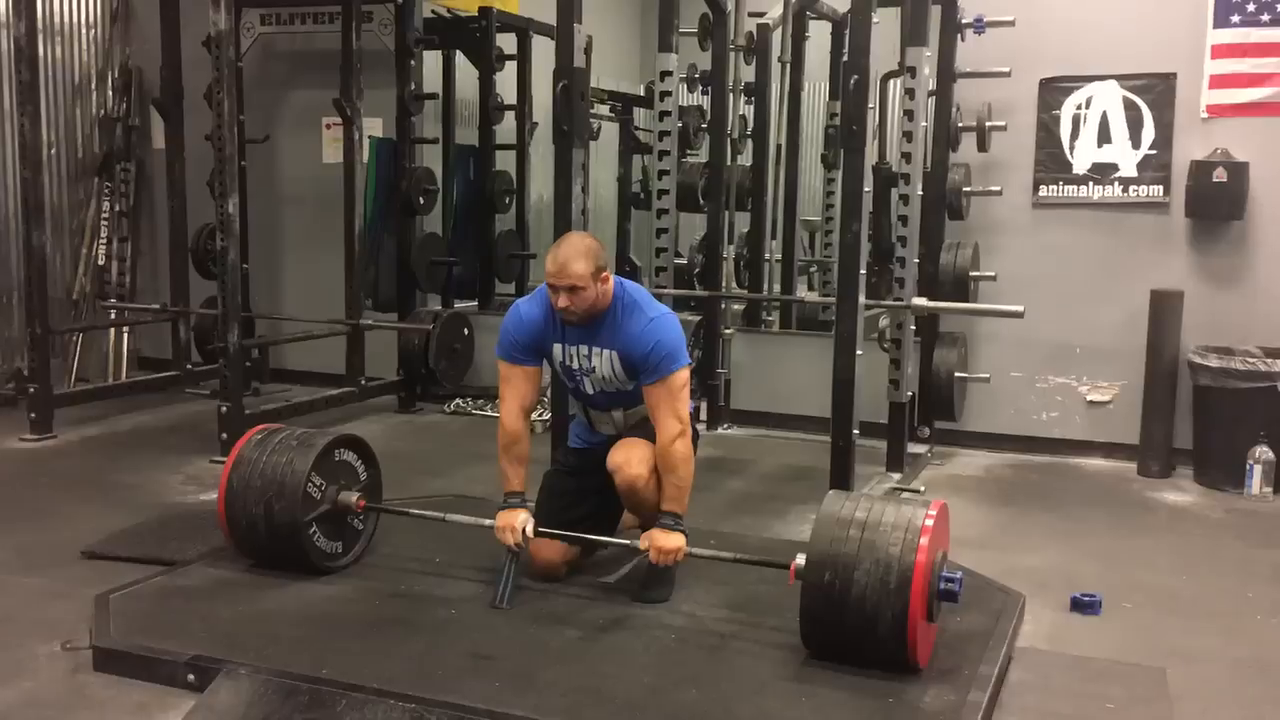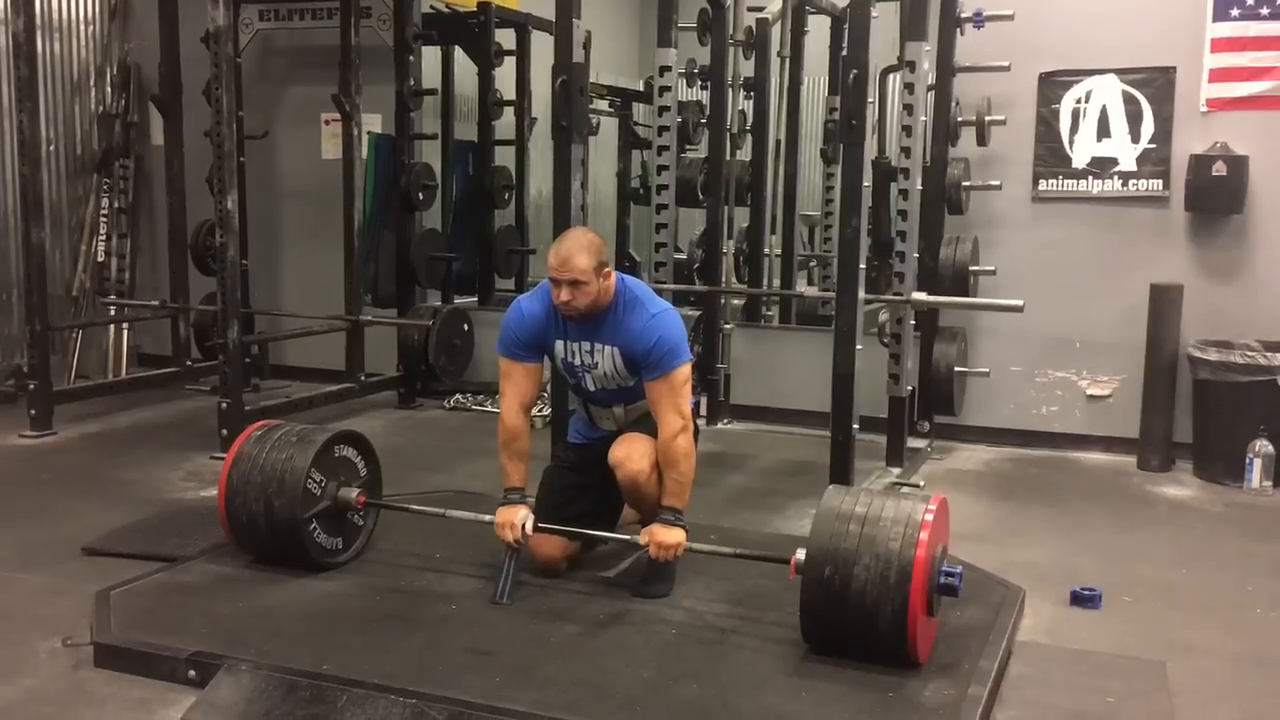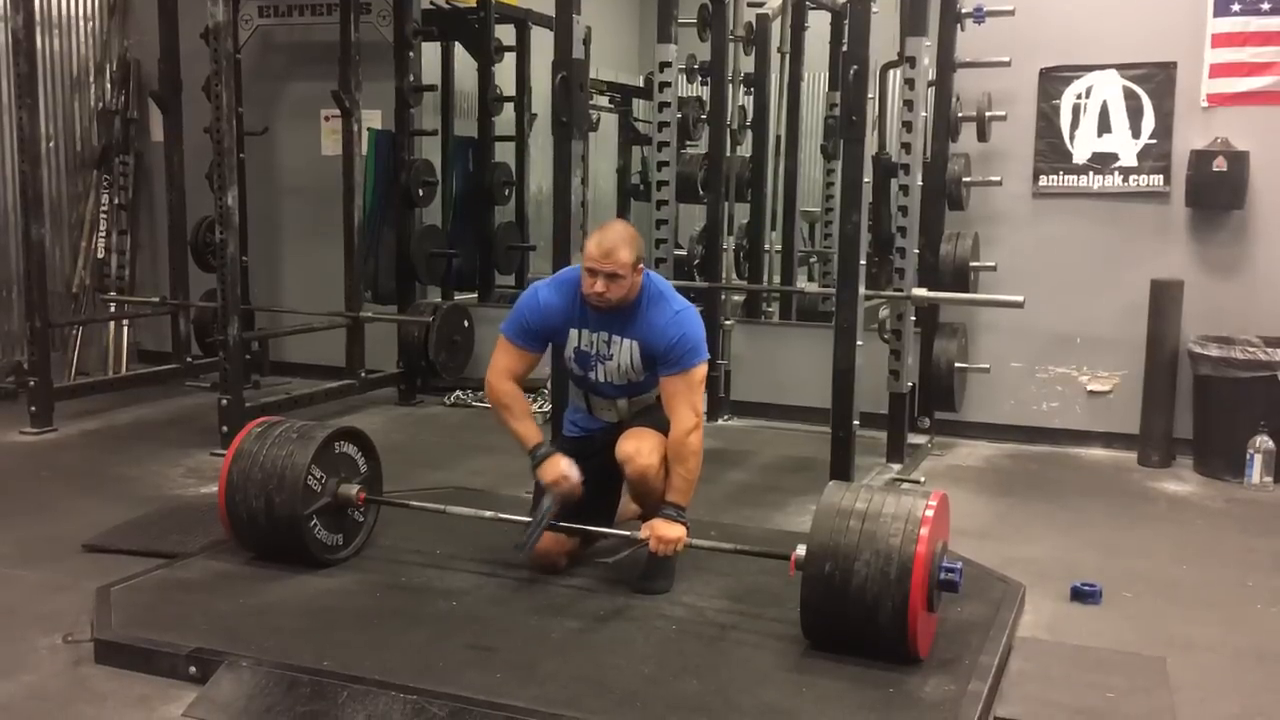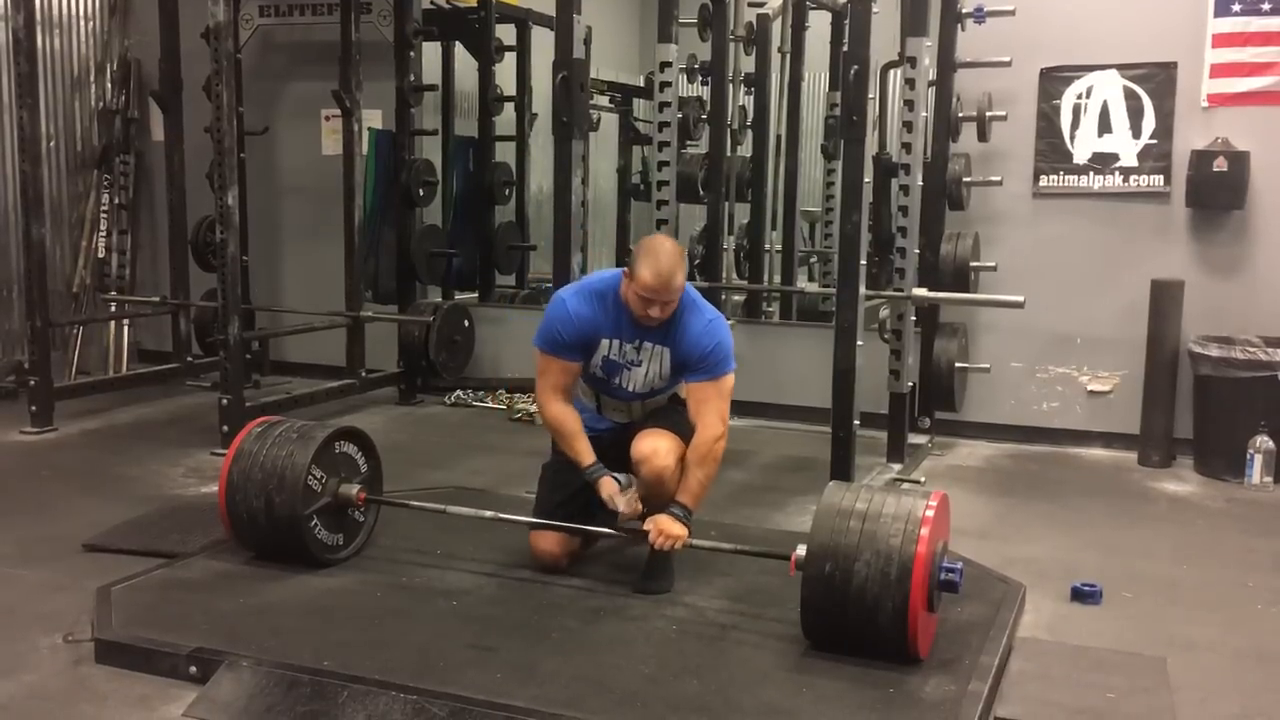
dt=0.5s
person 1, frame 1
left shoulder: (652, 325)
right shoulder: (526, 318)
left elbow: (674, 427)
right elbow: (514, 411)
left wrist: (671, 522)
right wrist: (514, 500)
left hip: (653, 426)
right hip: (590, 434)
left knee: (628, 468)
right knee: (547, 562)
left ankle: (661, 549)
right ankle: (616, 517)
person 1, frame 2
left shoulder: (653, 322)
right shoulder: (527, 314)
left elbow: (676, 424)
right elbow: (514, 408)
left wrist: (671, 517)
right wrist: (513, 497)
left hip: (653, 420)
right hip: (591, 429)
left knee: (629, 463)
right knee: (547, 556)
left ankle: (653, 521)
right ankle: (615, 512)
person 1, frame 3
left shoulder: (675, 319)
right shoulder: (545, 300)
left elbow: (687, 421)
right elbow: (500, 381)
left wrist: (673, 513)
right wrist: (542, 454)
left hip: (654, 412)
right hip: (588, 422)
left knee: (638, 458)
right knee: (548, 554)
left ankle: (661, 544)
right ankle: (622, 508)
person 1, frame 4
left shoulder: (706, 328)
right shoulder: (573, 306)
left elbow: (711, 429)
right elbow: (553, 398)
left wrist: (680, 511)
right wrist: (596, 473)
left hip: (660, 413)
right hip: (592, 420)
left knee: (655, 458)
right knee: (549, 552)
left ankle: (659, 543)
right ankle: (619, 511)
